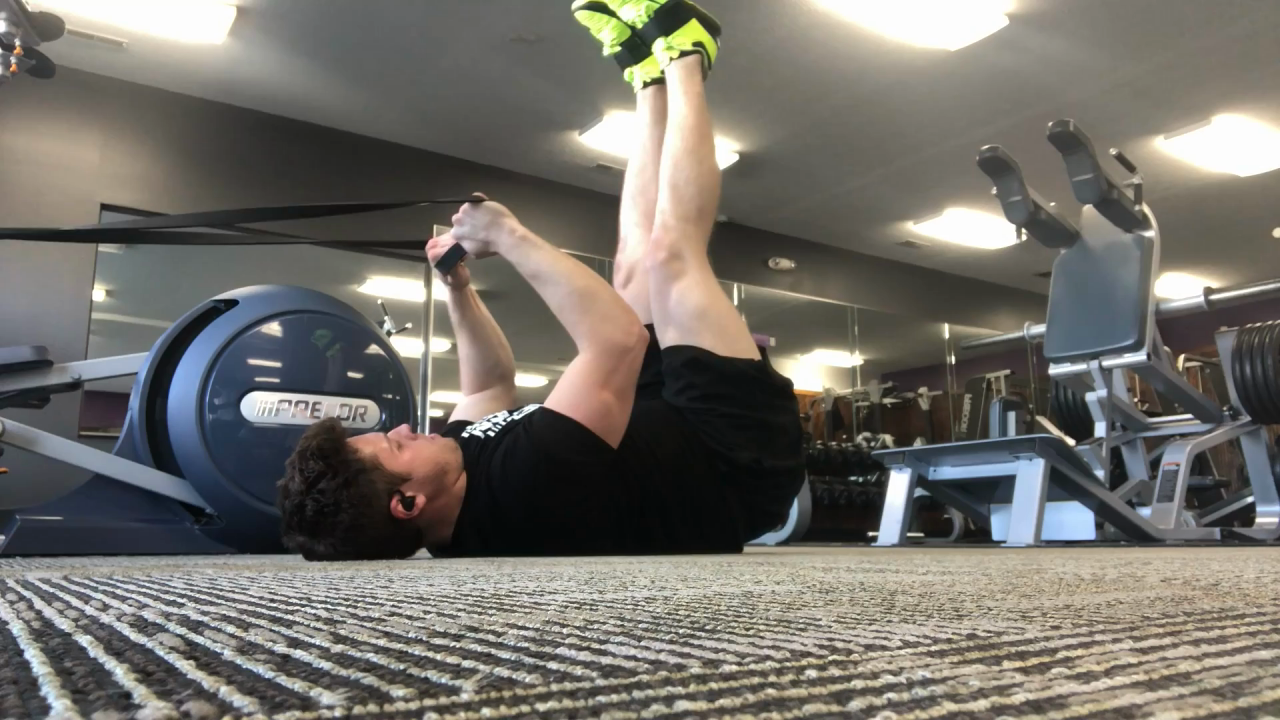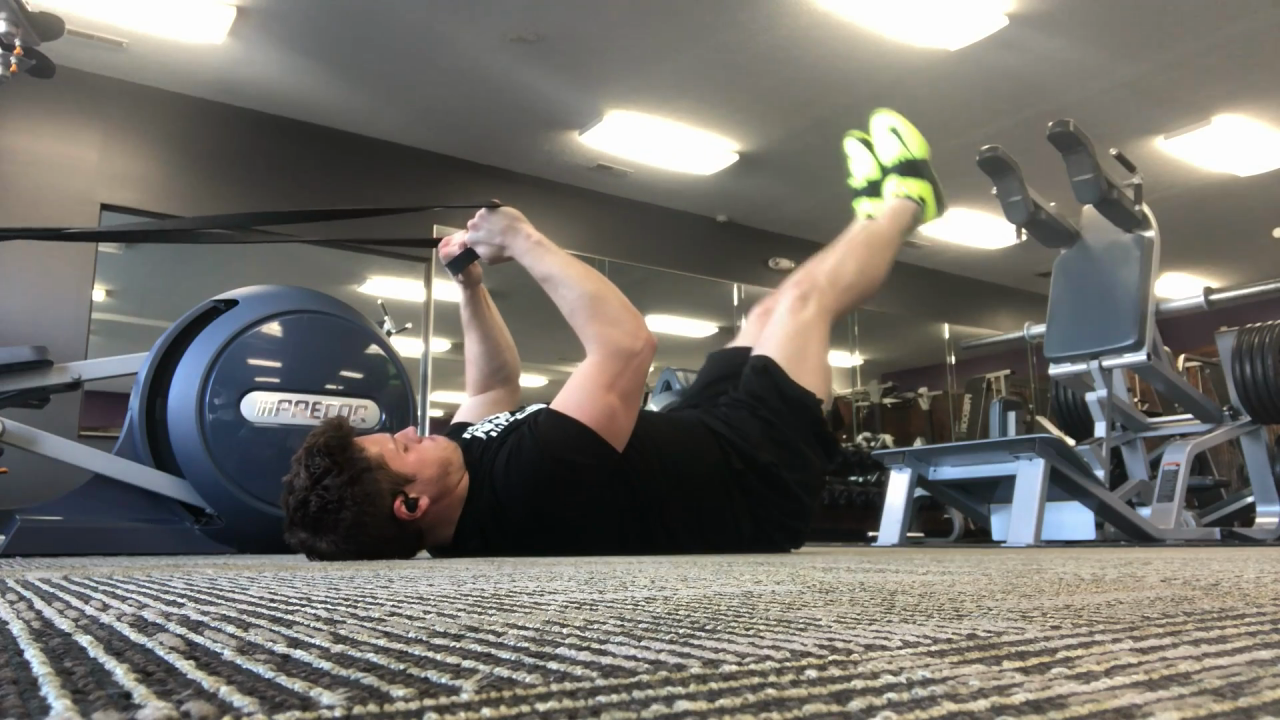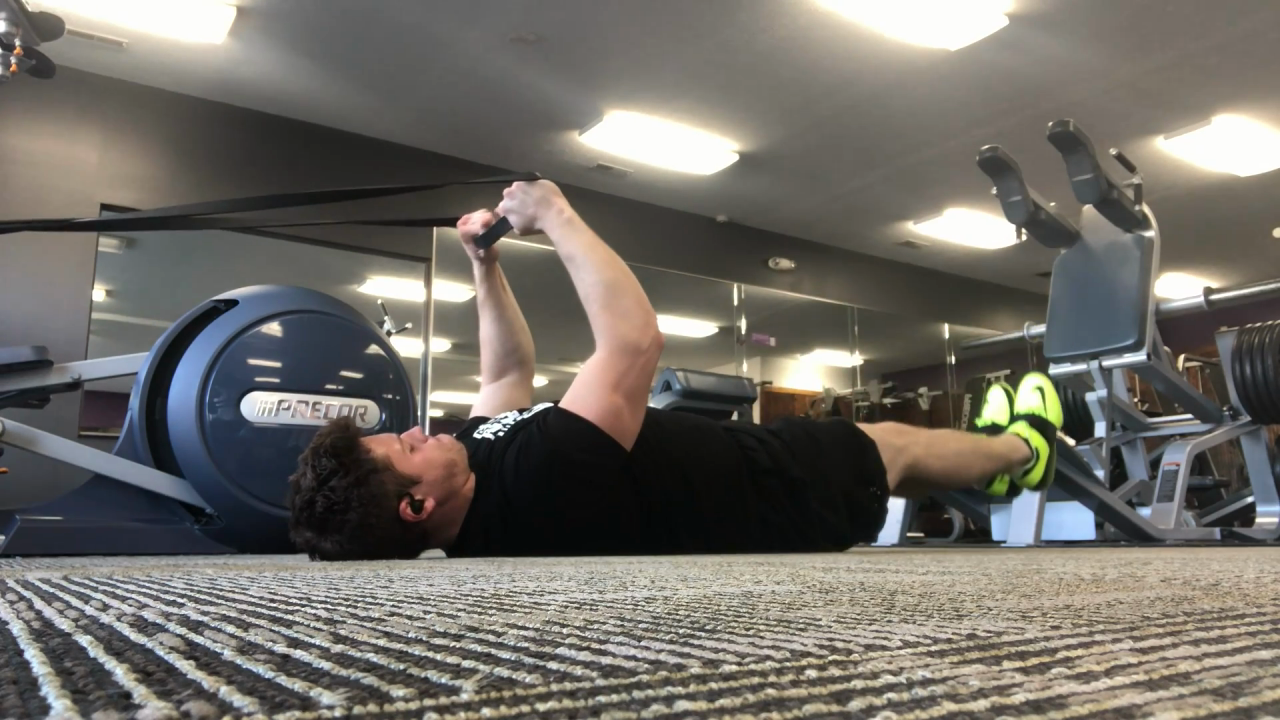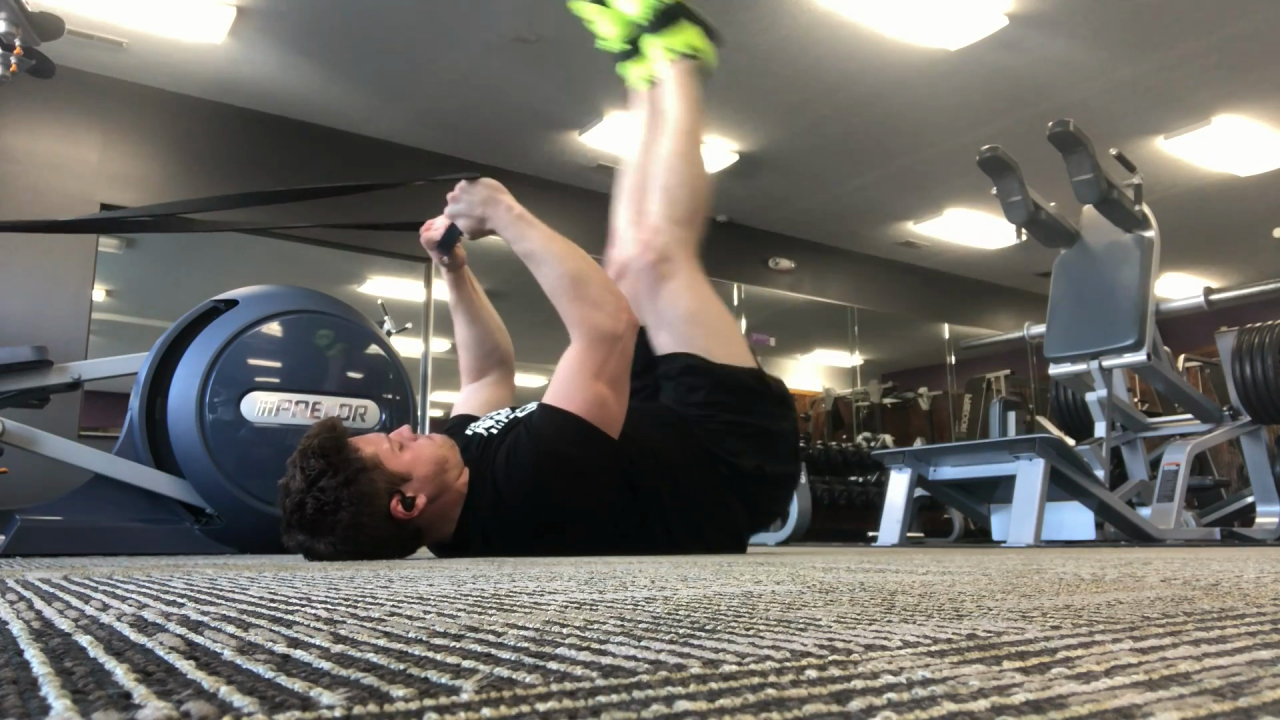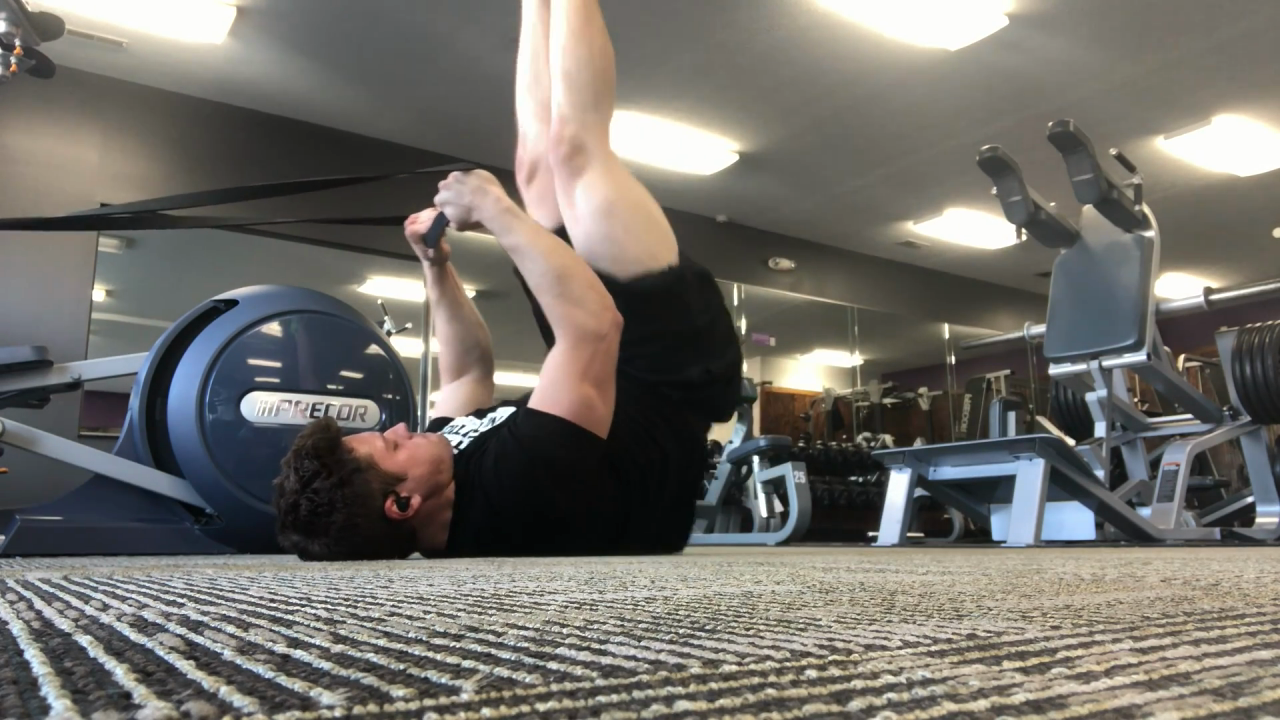
dt=1s
person 1, frame 1
left shoulder: (458, 524)
right shoulder: (527, 481)
left elbow: (492, 385)
right elbow: (619, 339)
left wrist: (456, 283)
right wrist: (510, 238)
left hip: (667, 433)
right hip: (739, 458)
right knee: (668, 255)
left ankle: (651, 70)
right ankle: (681, 57)
person 1, frame 2
left shoulder: (465, 460)
right shoulder: (529, 481)
left elbow: (493, 386)
right elbow: (626, 346)
left wrist: (469, 282)
right wrist: (523, 241)
left hip: (700, 448)
right hip: (750, 477)
left knee: (768, 313)
right knee: (804, 298)
left ankle: (880, 213)
right ankle: (902, 202)
person 1, frame 3
left shoulder: (479, 461)
right shoulder: (540, 484)
left elbow: (508, 375)
right elbow: (634, 343)
left wrist: (484, 266)
right wrist: (555, 217)
left hip: (724, 461)
right hip: (764, 493)
left knee: (874, 437)
right knee: (895, 441)
left ankle: (1005, 448)
right ankle: (1018, 452)
person 1, frame 4
left shoulder: (462, 492)
right shoulder: (531, 483)
left elbow: (490, 372)
right elbow: (610, 326)
left wrist: (453, 270)
right wrist: (505, 216)
left hip: (659, 434)
right hip: (731, 451)
right knee: (657, 258)
left ankle: (650, 73)
right ankle: (673, 58)
person 1, frame 5
right shoulder: (517, 489)
left elbow: (468, 370)
right elbow: (596, 325)
left wrist: (436, 265)
right wrist: (493, 210)
left hip: (616, 378)
right hip: (672, 372)
left knee: (538, 157)
right knee: (572, 144)
